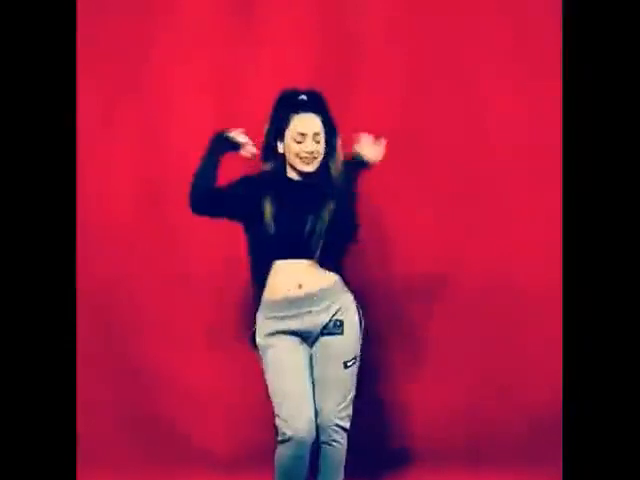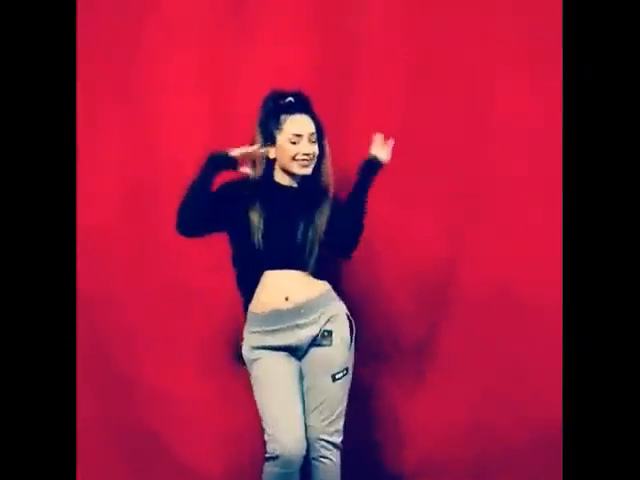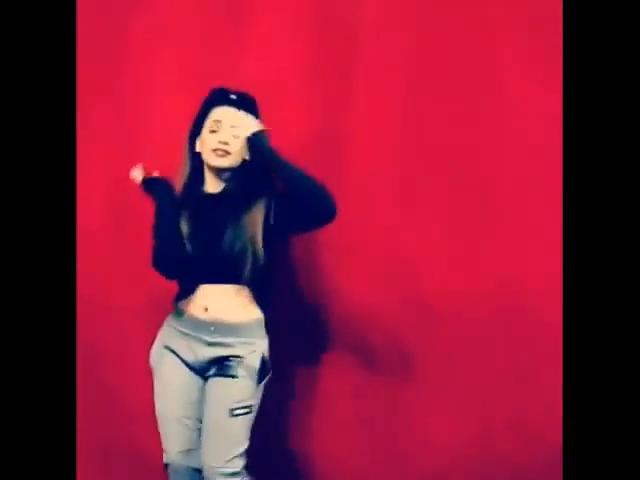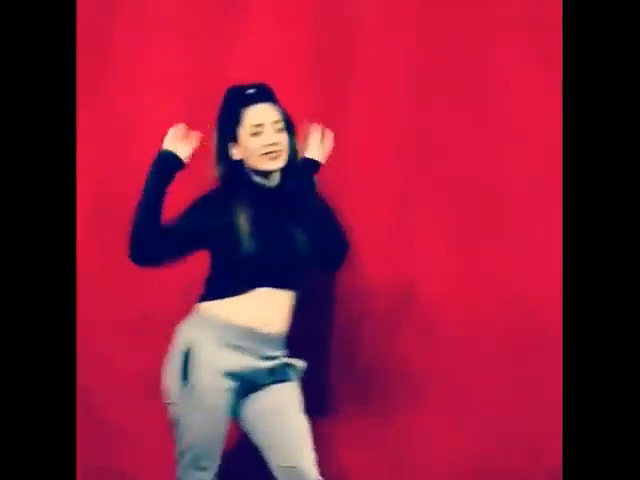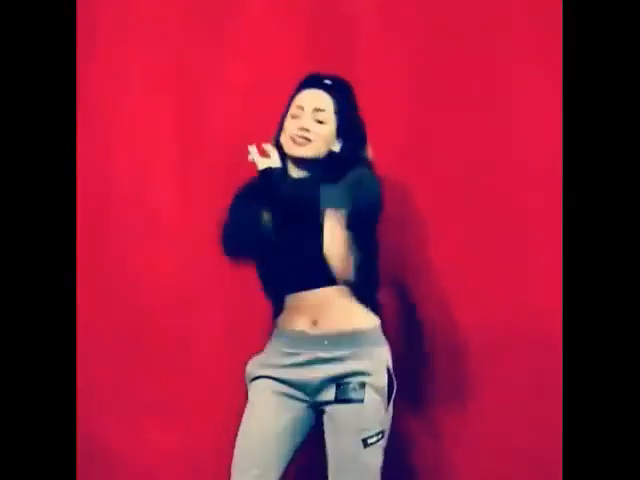
dt=1s
person 1, frame 1
left shoulder: (334, 192)
right shoulder: (257, 189)
left elbow: (343, 235)
right elbow: (202, 202)
left wrist: (356, 169)
right wrist: (220, 147)
left hip: (334, 311)
right hip: (278, 320)
left knee: (334, 422)
right knee: (298, 428)
person 1, frame 2
left shoulder: (323, 201)
right shoulder: (242, 195)
left elbow: (343, 246)
right elbow: (189, 224)
left wrist: (367, 175)
right wrist: (217, 165)
left hip: (323, 322)
right hip: (267, 335)
left knee: (325, 440)
right knee: (286, 448)
person 1, frame 3
left shoulder: (264, 203)
right shoulder: (179, 204)
left elbow: (323, 208)
right elbow: (170, 265)
left wrist: (264, 149)
right wrist: (161, 195)
left hip: (240, 344)
right hip: (179, 340)
person 1, frame 4
left shoulder: (300, 201)
right shoulder: (220, 205)
left elbow: (334, 255)
right elbow: (144, 251)
left wrist: (310, 176)
right wrist: (163, 167)
left hip: (273, 358)
right hip: (212, 347)
person 1, frame 5
left shoulder: (358, 182)
right shoulder: (258, 195)
left elbow: (350, 211)
right elbow: (235, 243)
left wrist: (280, 179)
right wrist: (322, 219)
left hip: (358, 356)
right hip: (286, 359)
